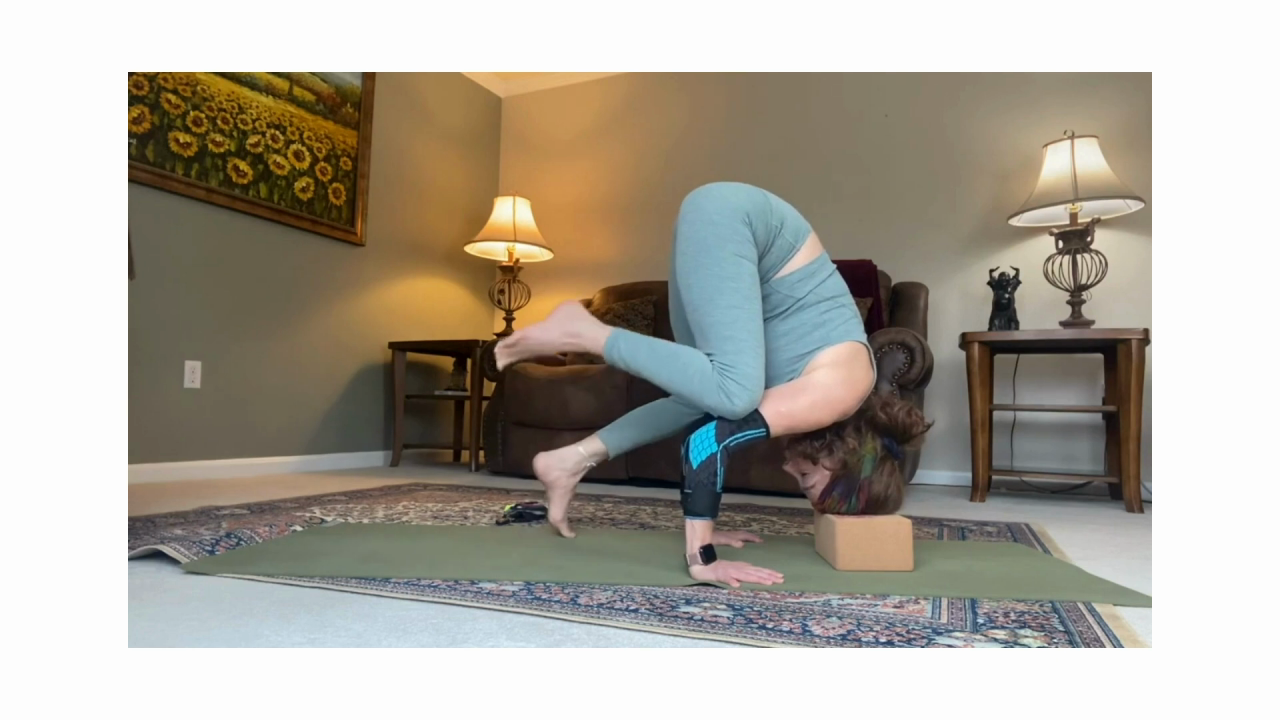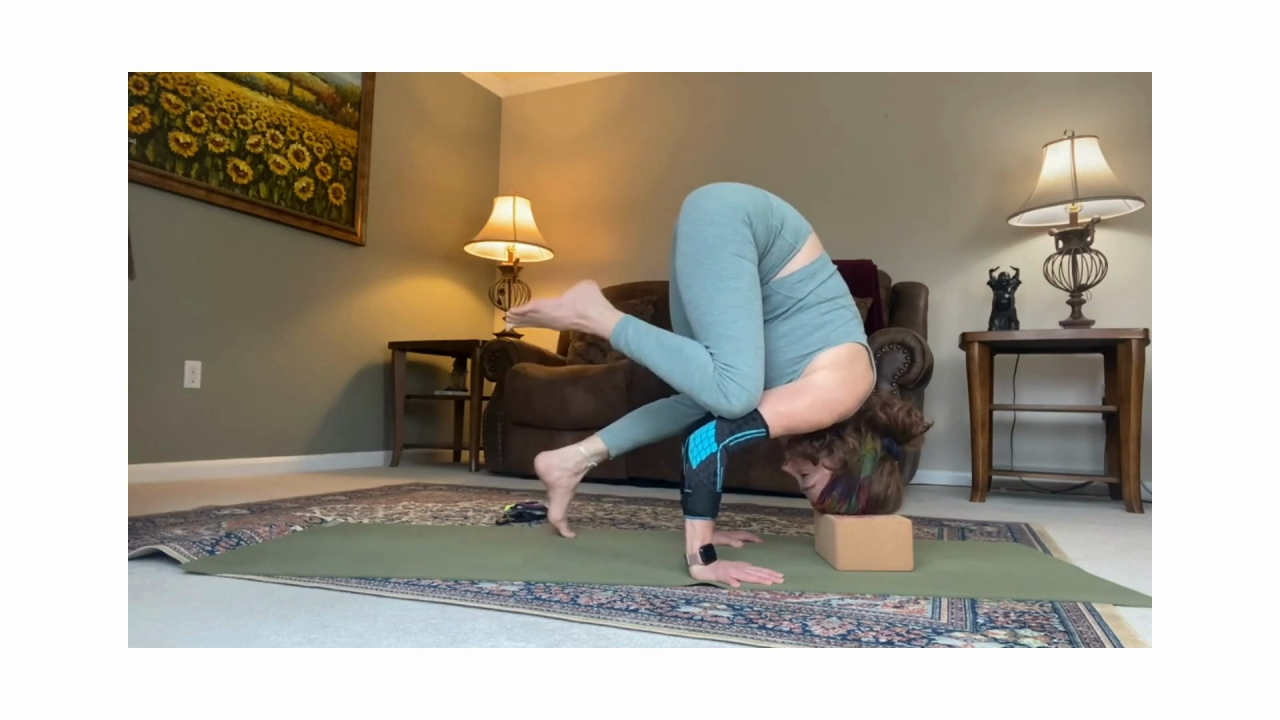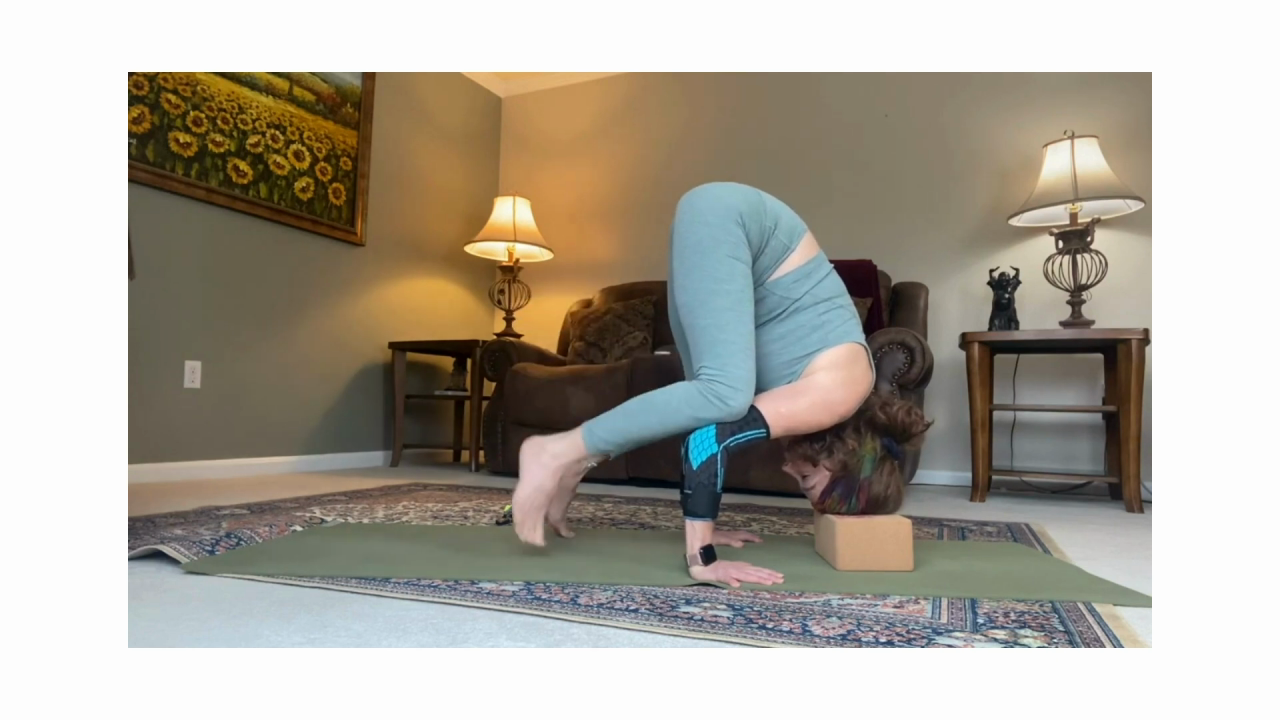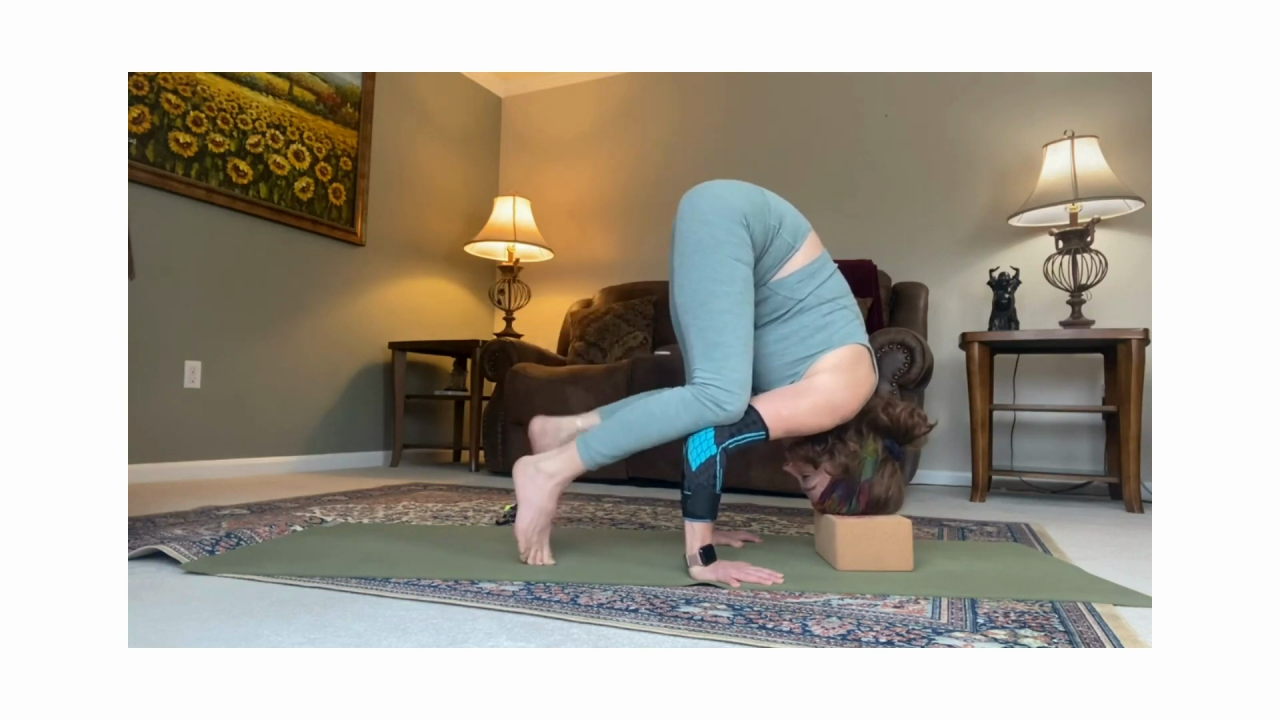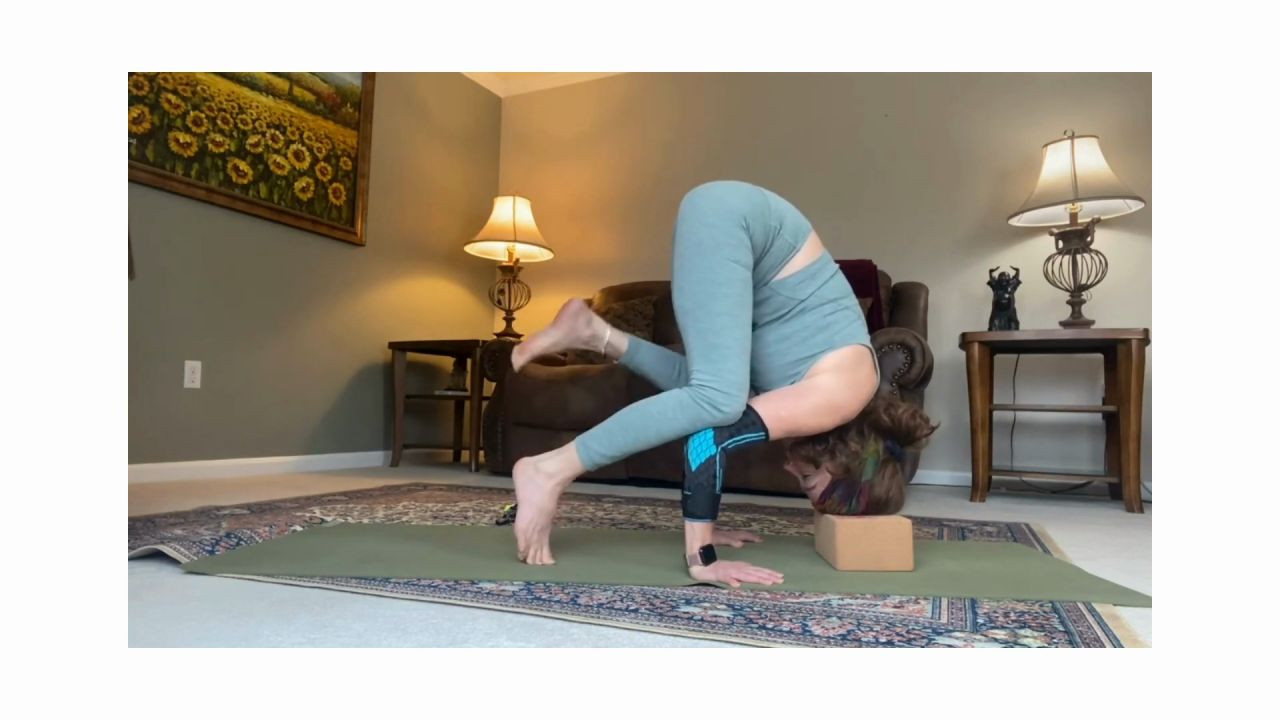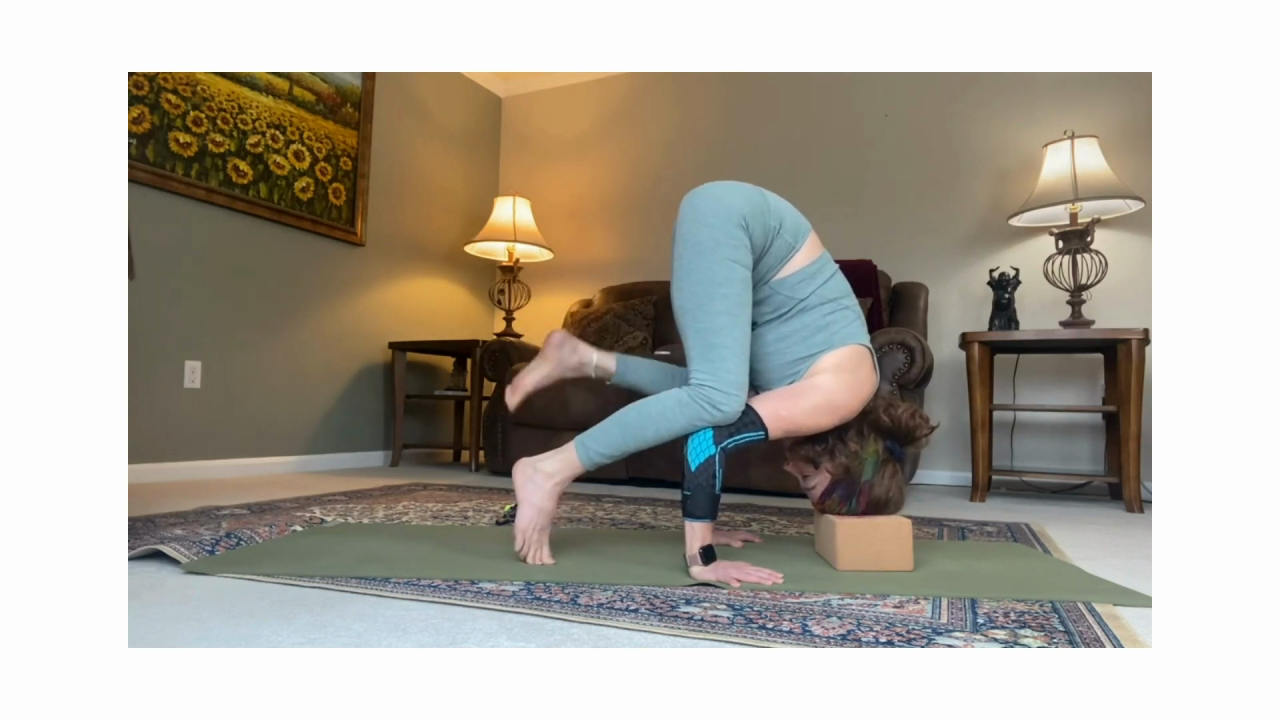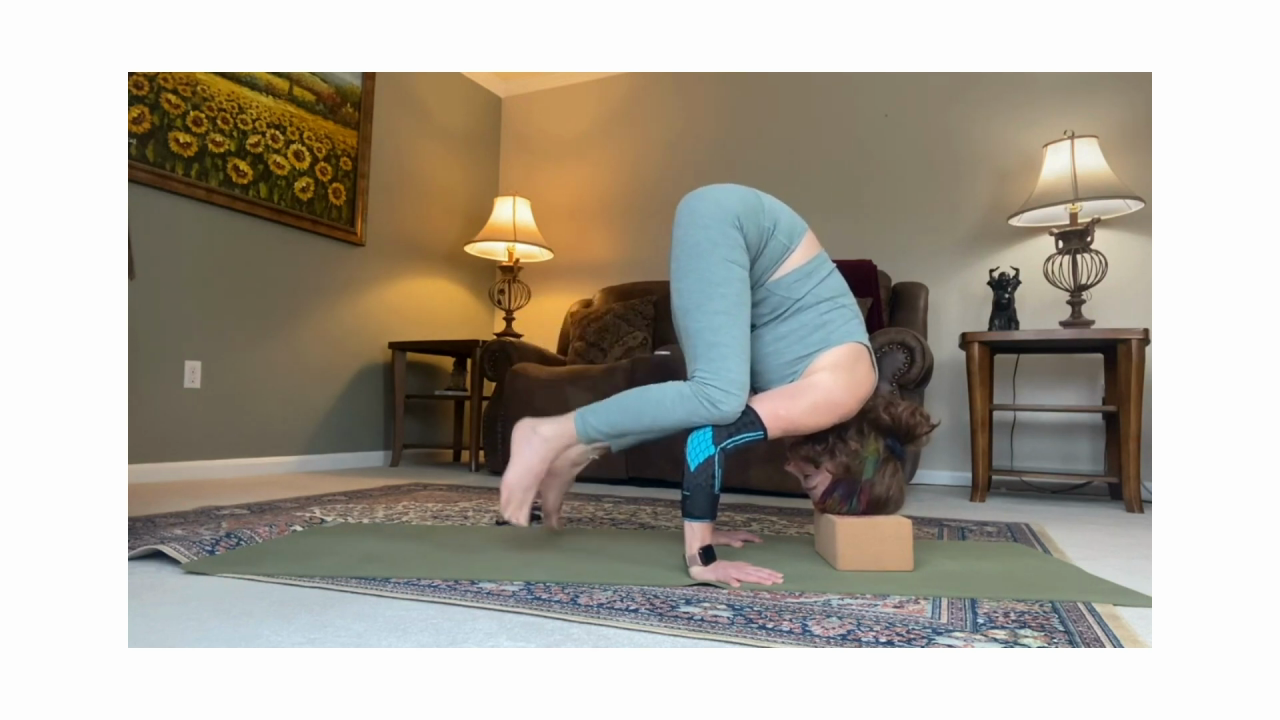
dt=0.5s
person 1, frame 1
left shoulder: (843, 382)
right shoulder: (839, 392)
right elbow: (712, 441)
left wrist: (703, 528)
right wrist: (701, 560)
left hip: (737, 226)
left knee: (708, 396)
right knee: (731, 395)
left ankle: (572, 461)
right ankle: (581, 333)
person 1, frame 2
left shoulder: (839, 387)
right shoulder: (839, 393)
right elbow: (712, 441)
left wrist: (704, 529)
right wrist: (702, 560)
left hip: (735, 226)
left knee: (709, 396)
right knee: (731, 393)
left ankle: (574, 461)
right ankle: (593, 314)
person 1, frame 3
left shoulder: (840, 384)
right shoulder: (836, 395)
right elbow: (712, 442)
left wrist: (703, 527)
right wrist: (701, 560)
left hip: (737, 226)
right hip: (723, 216)
left knee: (712, 399)
right knee: (724, 398)
left ankle: (578, 459)
right ankle: (559, 452)
person 1, frame 4
left shoulder: (843, 383)
right shoulder: (838, 397)
right elbow: (713, 442)
left wrist: (703, 526)
right wrist: (701, 559)
left hip: (738, 224)
right hip: (726, 216)
left knee: (711, 398)
right knee: (720, 401)
left ankle: (569, 430)
right ankle: (551, 471)
person 1, frame 5
left shoulder: (843, 386)
right shoulder: (839, 397)
right elbow: (714, 440)
left wrist: (704, 529)
right wrist: (700, 559)
left hip: (742, 225)
left knee: (712, 397)
right knee: (718, 401)
left ankle: (595, 333)
right ankle: (549, 472)
person 1, frame 6
left shoulder: (843, 386)
right shoulder: (838, 398)
right elbow: (712, 441)
left wrist: (704, 529)
right wrist: (701, 559)
left hip: (738, 226)
right hip: (727, 217)
left knee: (712, 397)
right knee: (716, 401)
left ankle: (582, 360)
right ankle: (550, 472)
person 1, frame 7
left shoulder: (844, 384)
right shoulder: (837, 396)
right elbow: (711, 441)
left wrist: (704, 530)
right wrist: (700, 560)
left hip: (738, 228)
right hip: (722, 219)
left knee: (713, 401)
right knee: (718, 400)
left ankle: (581, 449)
right ankle: (552, 438)
